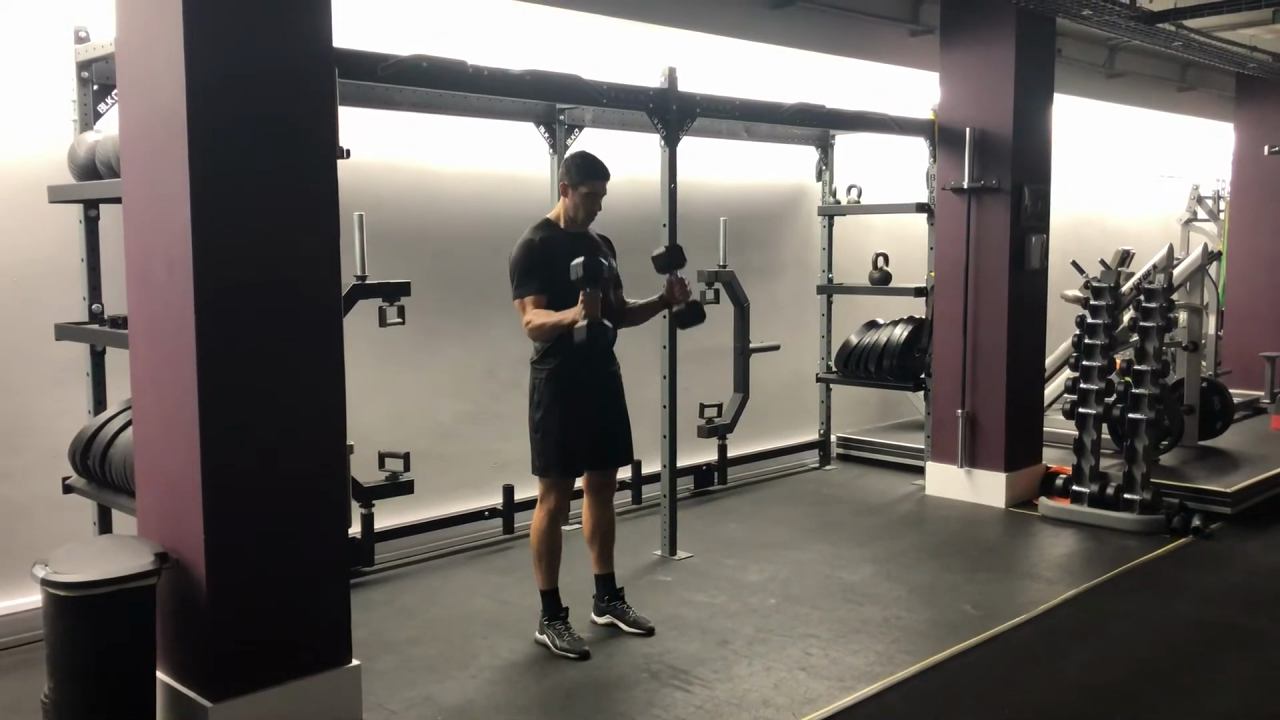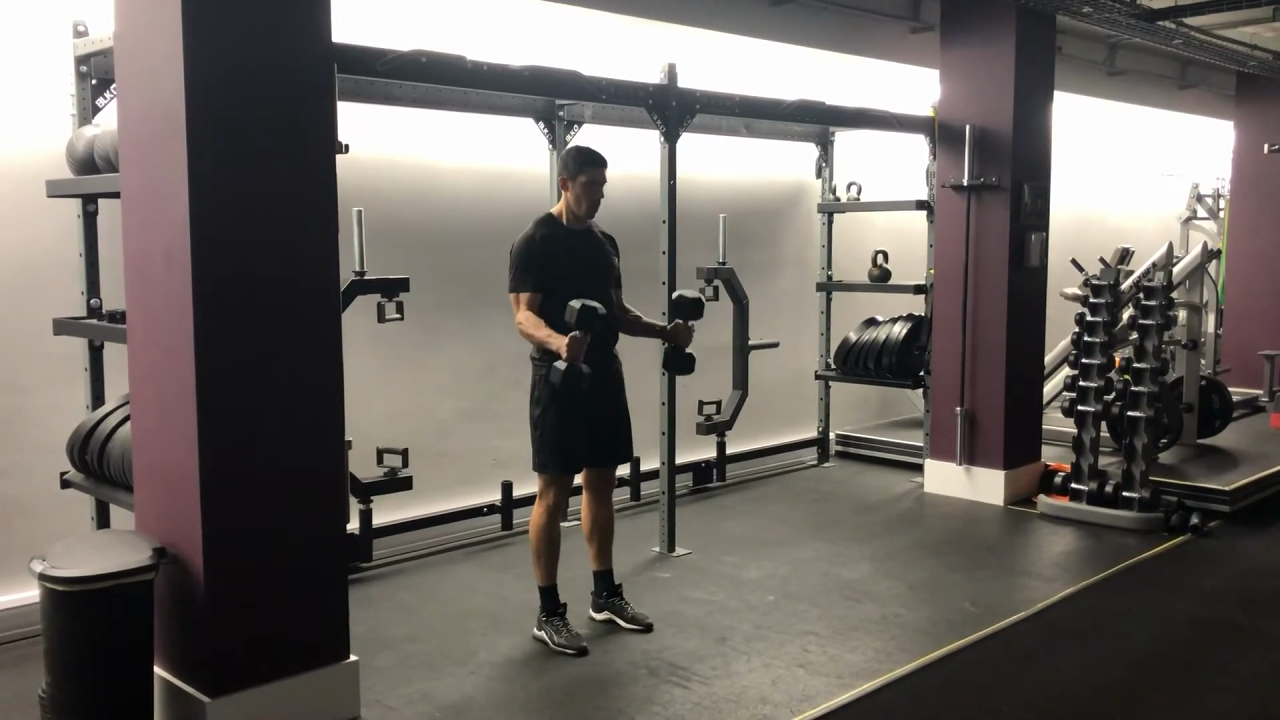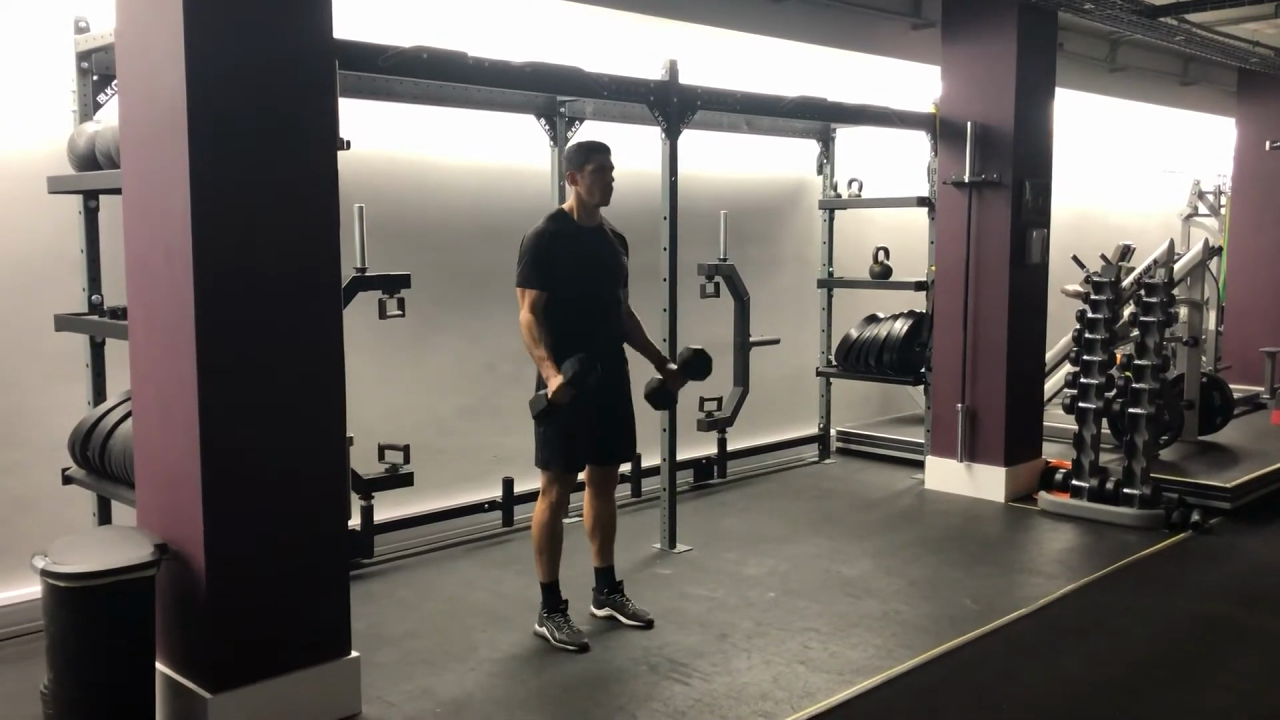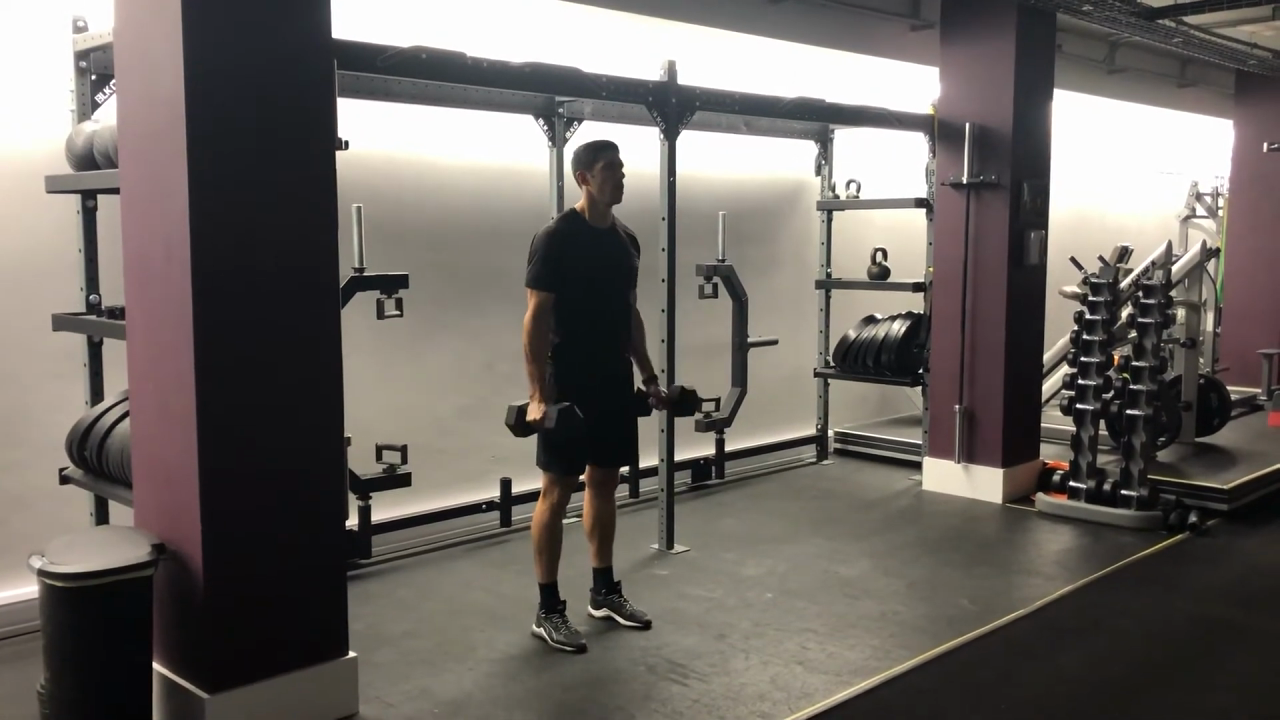
dt=0.5s
person 1, frame 1
left shoulder: (602, 244)
right shoulder: (535, 247)
left elbow: (619, 314)
right elbow: (533, 323)
left wrist: (664, 302)
right wrist: (573, 314)
left hip: (604, 378)
right hip: (559, 384)
left knee: (603, 488)
right knee: (555, 499)
left ankle: (607, 597)
right ankle: (550, 617)
person 1, frame 2
left shoulder: (605, 242)
right shoulder: (536, 242)
right elbow: (524, 316)
left wrist: (663, 331)
right wrist: (559, 343)
left hip: (606, 375)
right hip: (560, 381)
left knee: (602, 485)
right knee: (554, 494)
left ankle: (606, 594)
right ankle: (549, 612)
person 1, frame 3
left shoulder: (614, 239)
right shoulder: (546, 238)
right elbow: (529, 314)
left wrist: (660, 362)
right wrist: (550, 373)
left hip: (612, 377)
right hip: (568, 386)
left knee: (604, 483)
right knee: (557, 491)
left ankle: (606, 590)
right ankle: (550, 609)
person 1, frame 4
left shoulder: (626, 240)
right shoulder: (556, 238)
right elbow: (536, 317)
left wrist: (649, 377)
right wrist: (538, 394)
left hip: (615, 380)
right hip: (570, 382)
left knee: (604, 483)
right knee: (557, 492)
left ankle: (604, 591)
right ankle: (548, 610)
